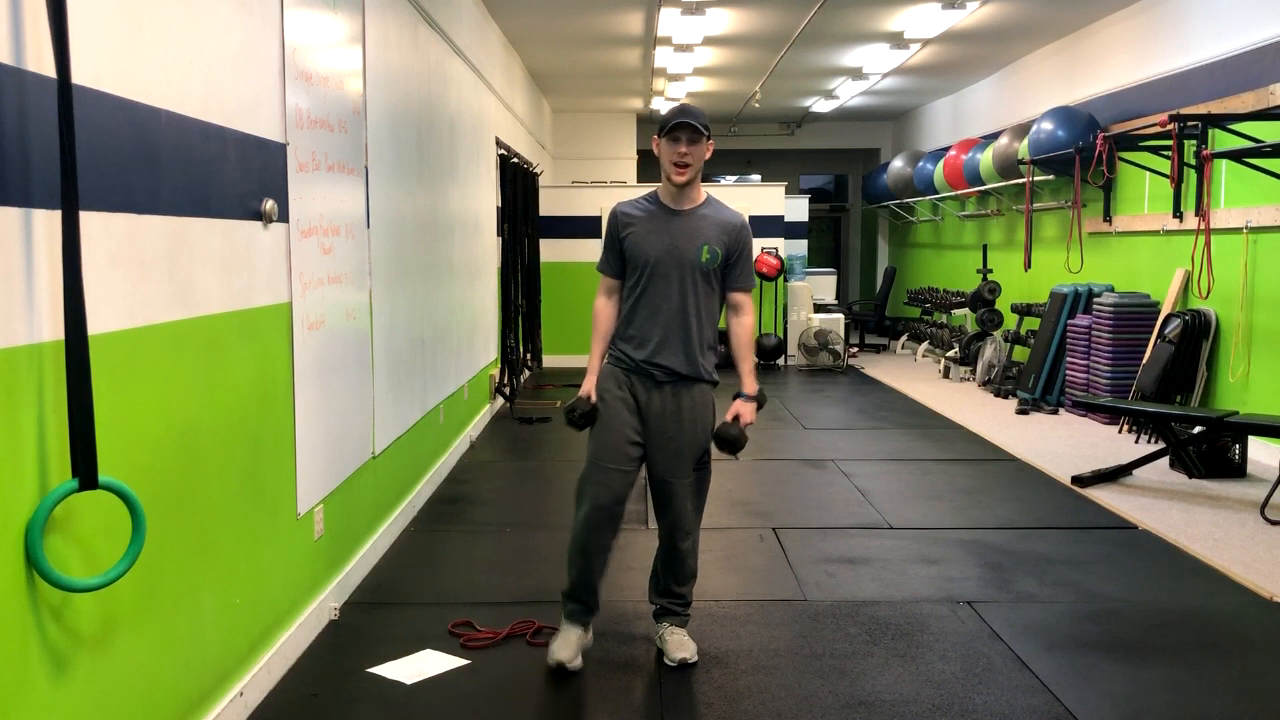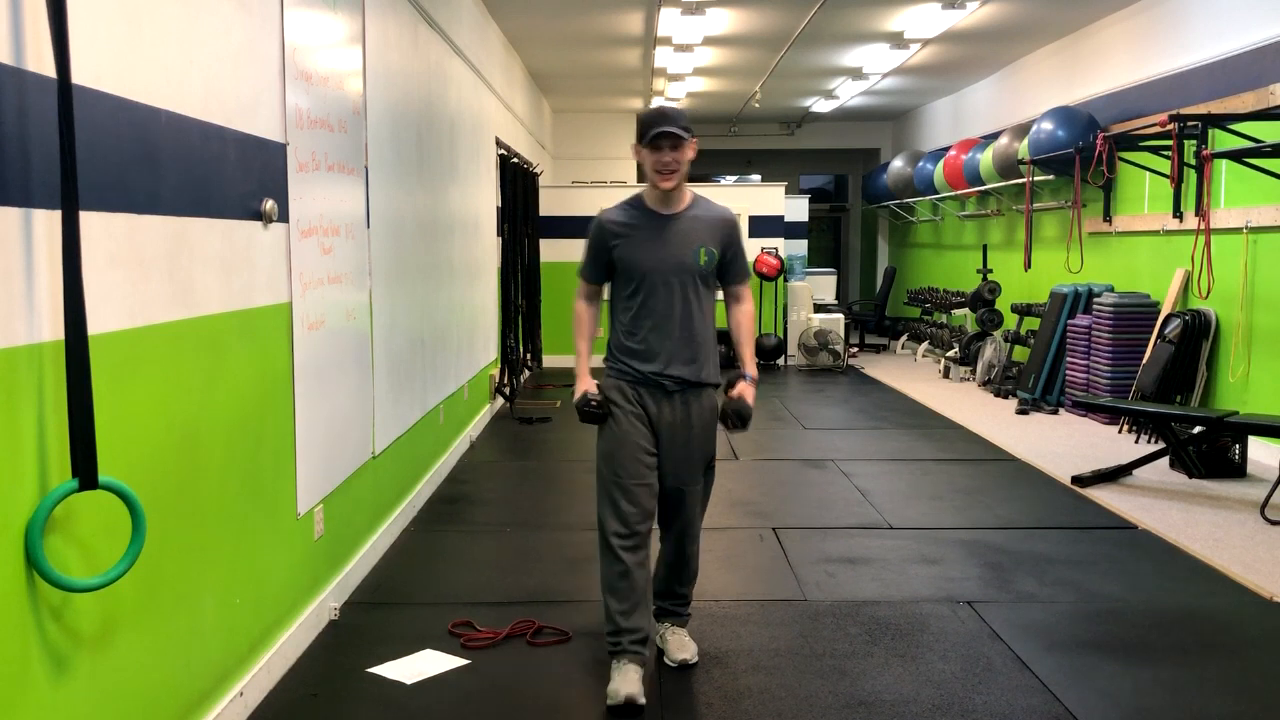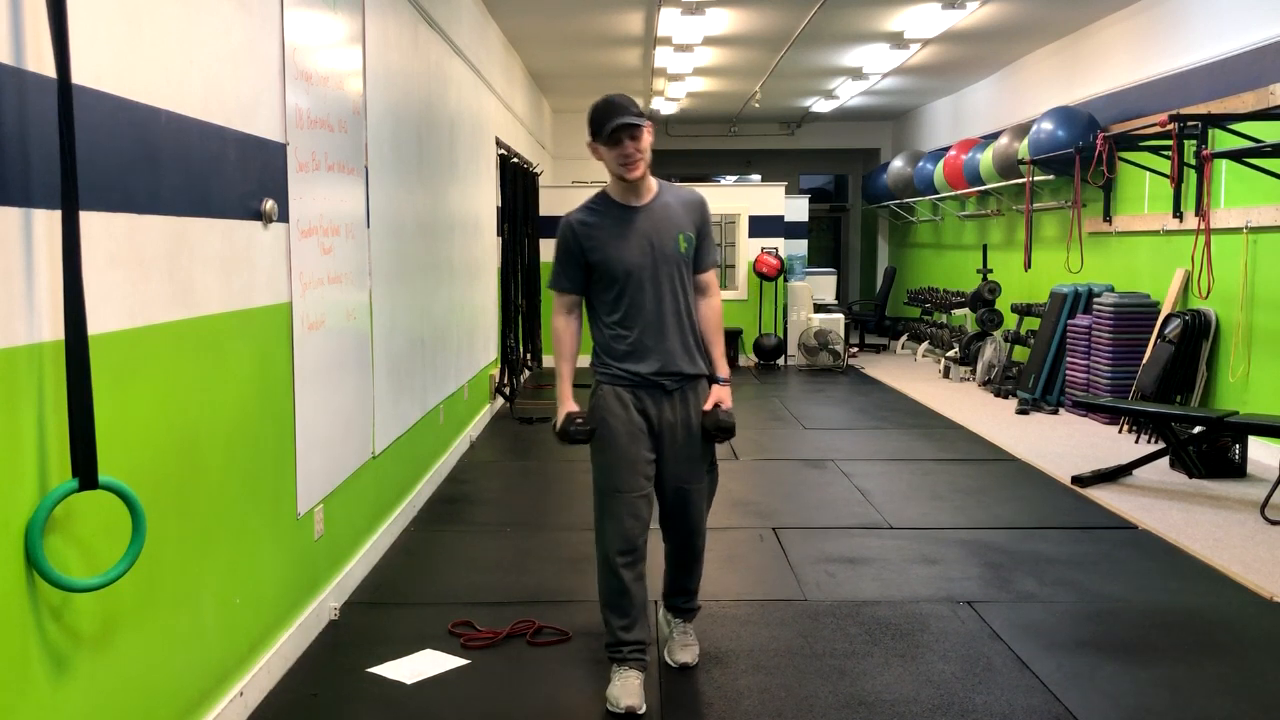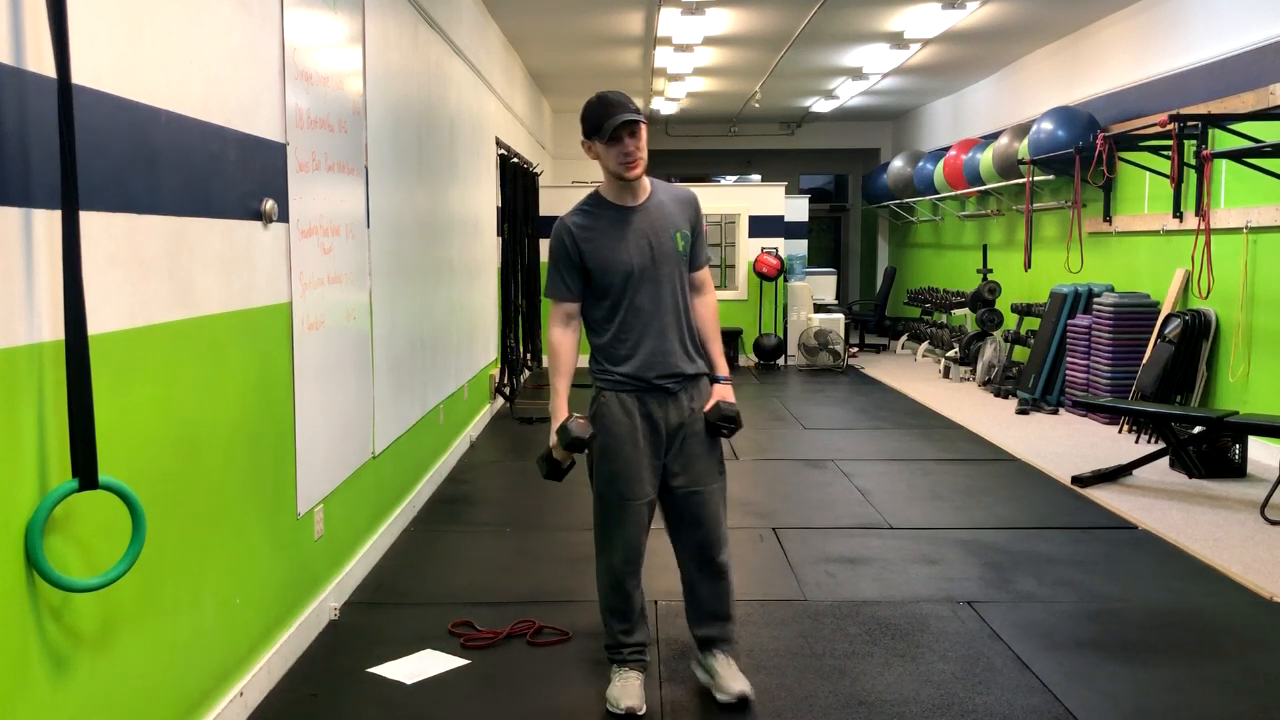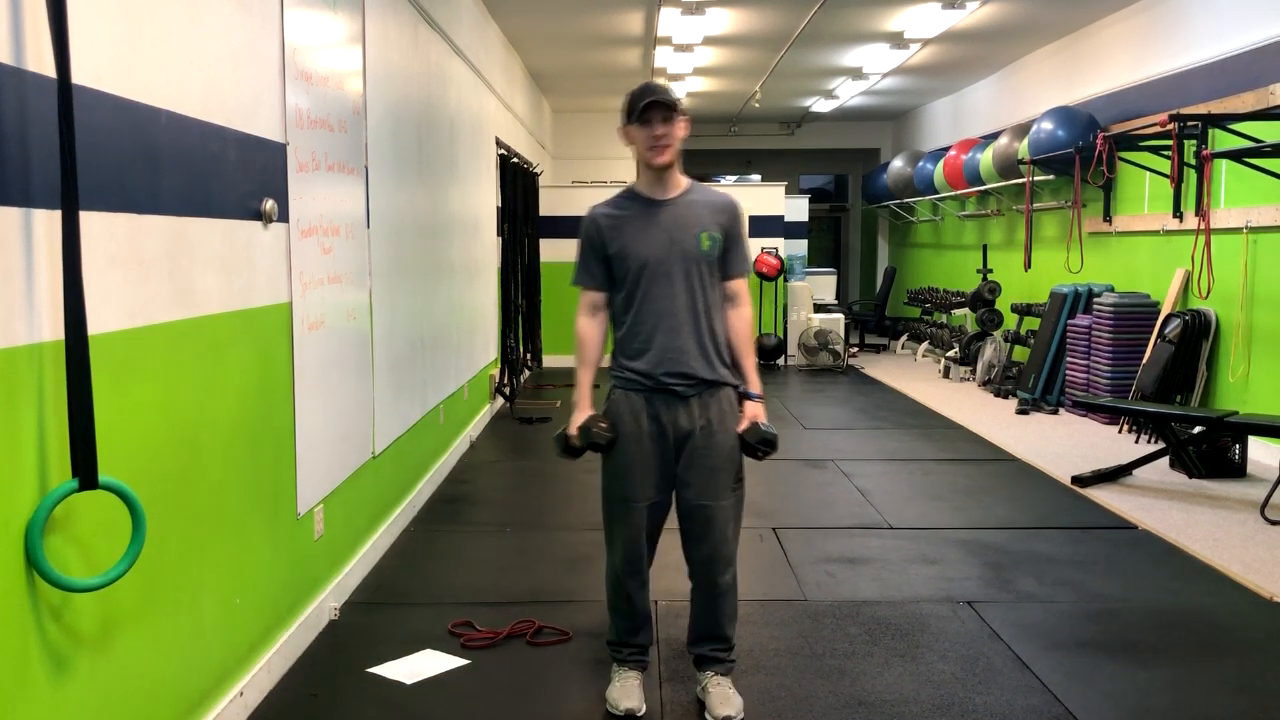
dt=0.4s
person 1, frame 1
left shoulder: (730, 227)
right shoulder: (626, 217)
left elbow: (740, 311)
right elbow: (608, 297)
left wrist: (747, 392)
right wrist: (592, 371)
left hip: (688, 388)
right hip: (623, 380)
left knee: (681, 517)
right knee: (599, 503)
left ankle: (671, 617)
right ankle: (577, 616)
person 1, frame 2
left shoulder: (719, 223)
right shoulder: (612, 224)
left elbow: (738, 297)
right elbow: (587, 295)
left wrist: (748, 372)
right wrist: (583, 369)
left hip: (694, 392)
right hip: (627, 391)
left knee: (684, 519)
right knee: (625, 524)
left ankle: (671, 618)
right ankle: (626, 654)
person 1, frame 3
left shoulder: (689, 207)
right shoulder: (581, 226)
left elbow: (706, 294)
right elbow: (567, 311)
left wrist: (720, 377)
right wrist: (565, 394)
left hip: (687, 389)
right hip: (619, 394)
left knee: (687, 518)
right knee: (621, 533)
left ankle: (678, 614)
right ankle: (627, 657)
person 1, frame 4
left shoulder: (681, 205)
right shoulder: (574, 230)
left elbow: (701, 293)
right elbow: (564, 322)
left wrist: (721, 376)
right wrist: (559, 413)
left hip: (690, 393)
right hip: (621, 401)
left knee: (705, 531)
right knee: (622, 539)
left ankle: (714, 650)
right ankle: (627, 660)
person 1, frame 5
left shoulder: (719, 209)
right shoulder: (604, 220)
left elbow: (736, 304)
right elbow: (593, 313)
left wrist: (752, 392)
right wrist: (582, 401)
left hip: (712, 399)
right hip: (635, 402)
left knee: (714, 544)
right knee: (629, 543)
left ankle: (713, 666)
right ankle: (629, 662)
